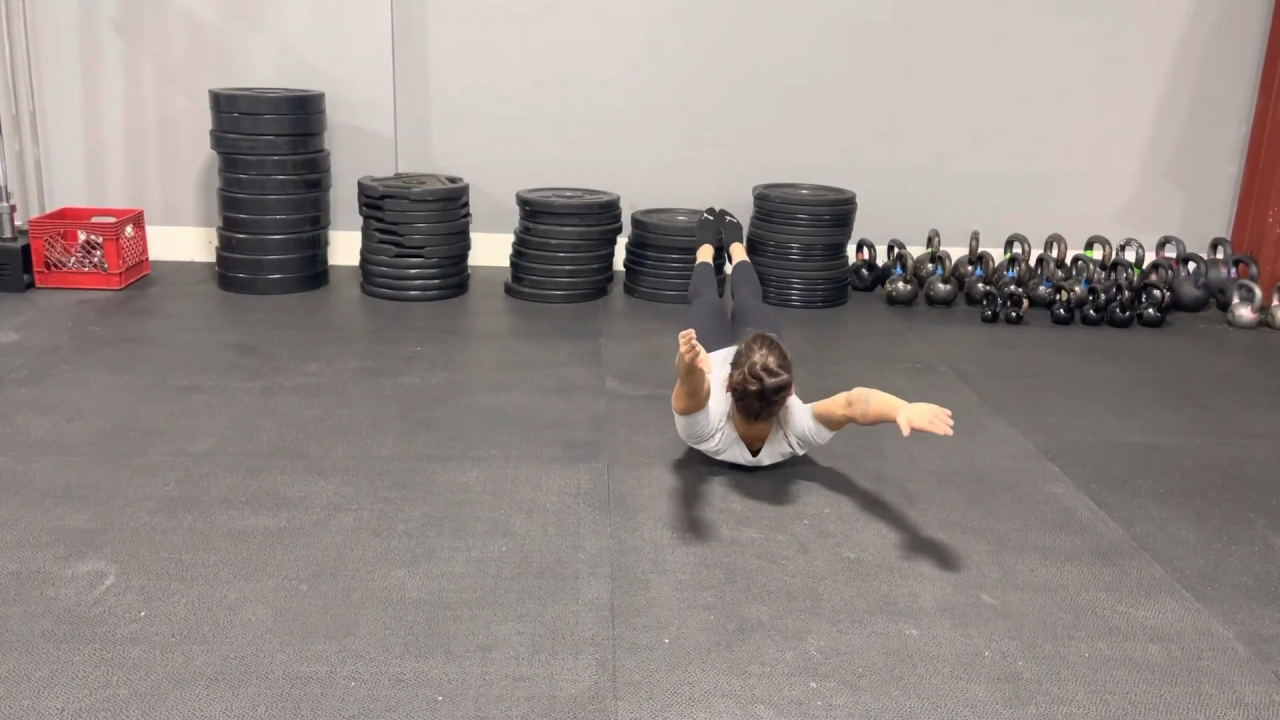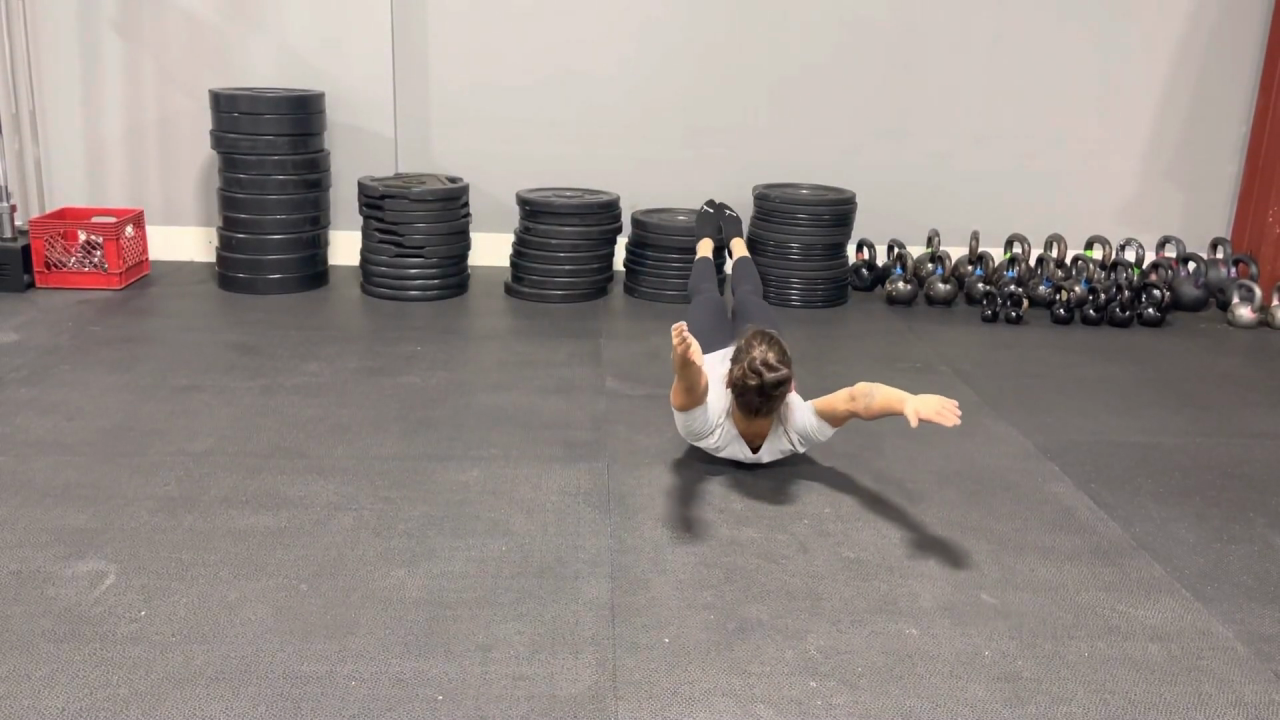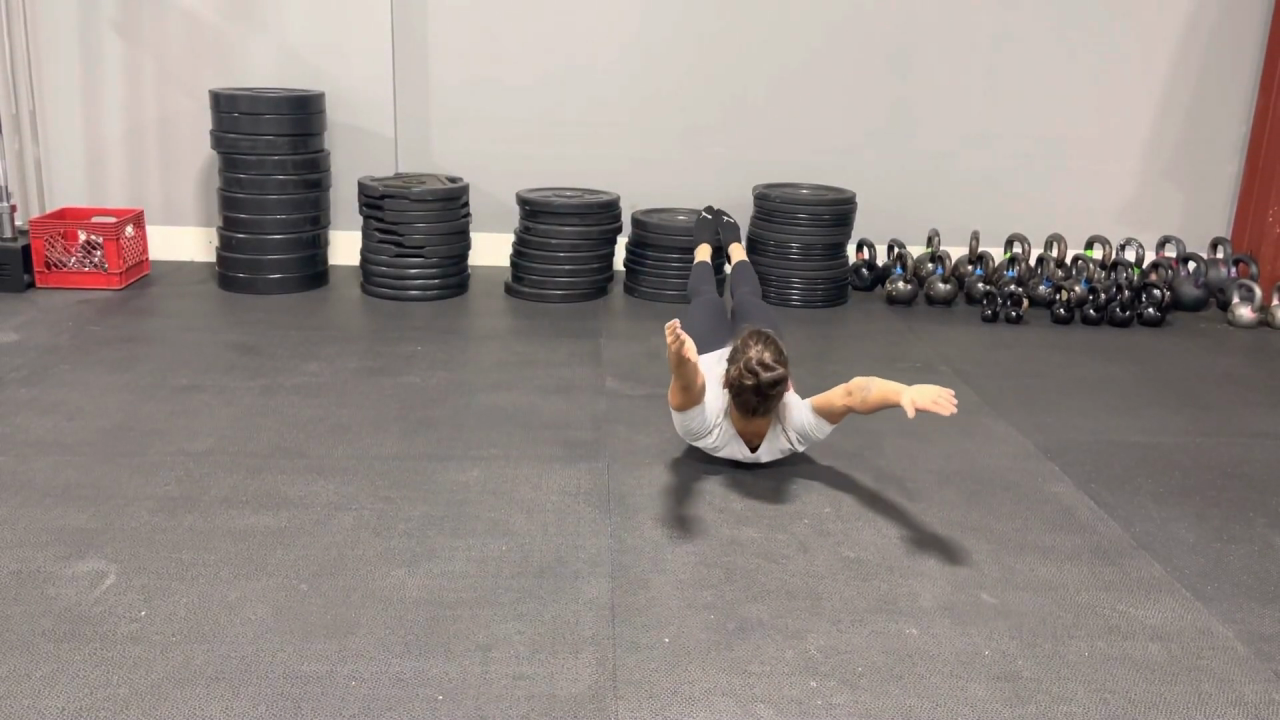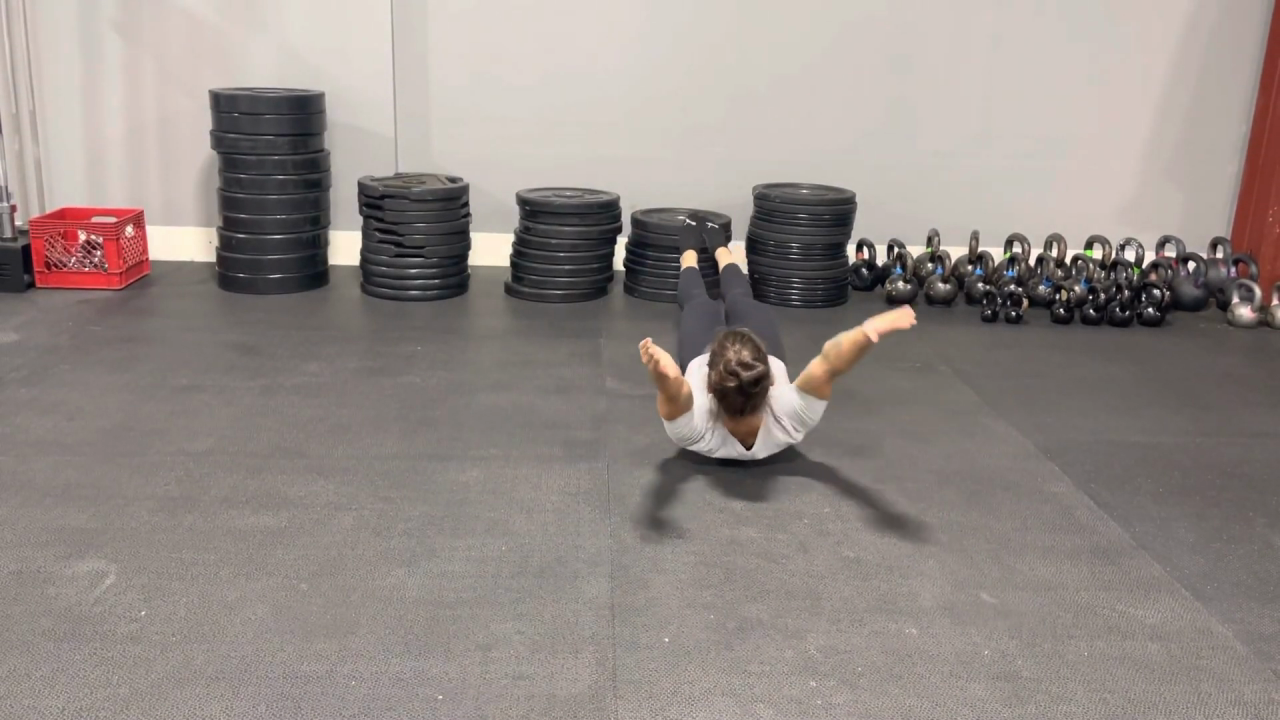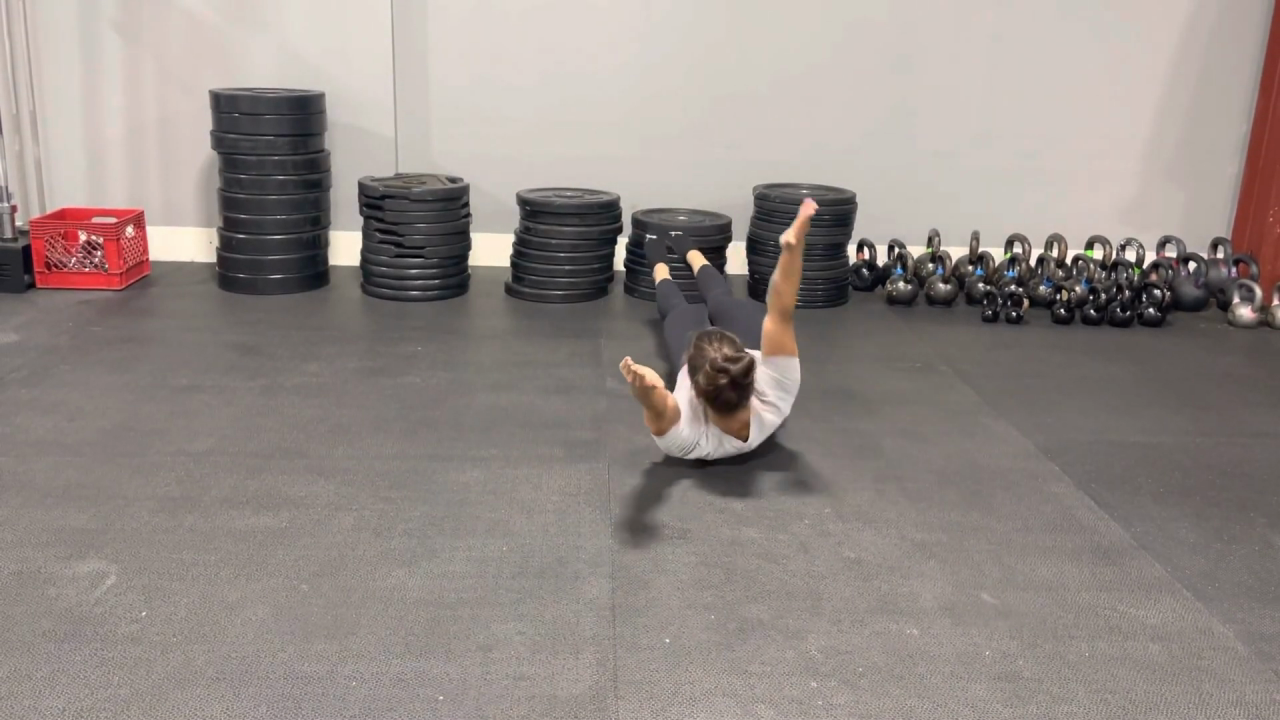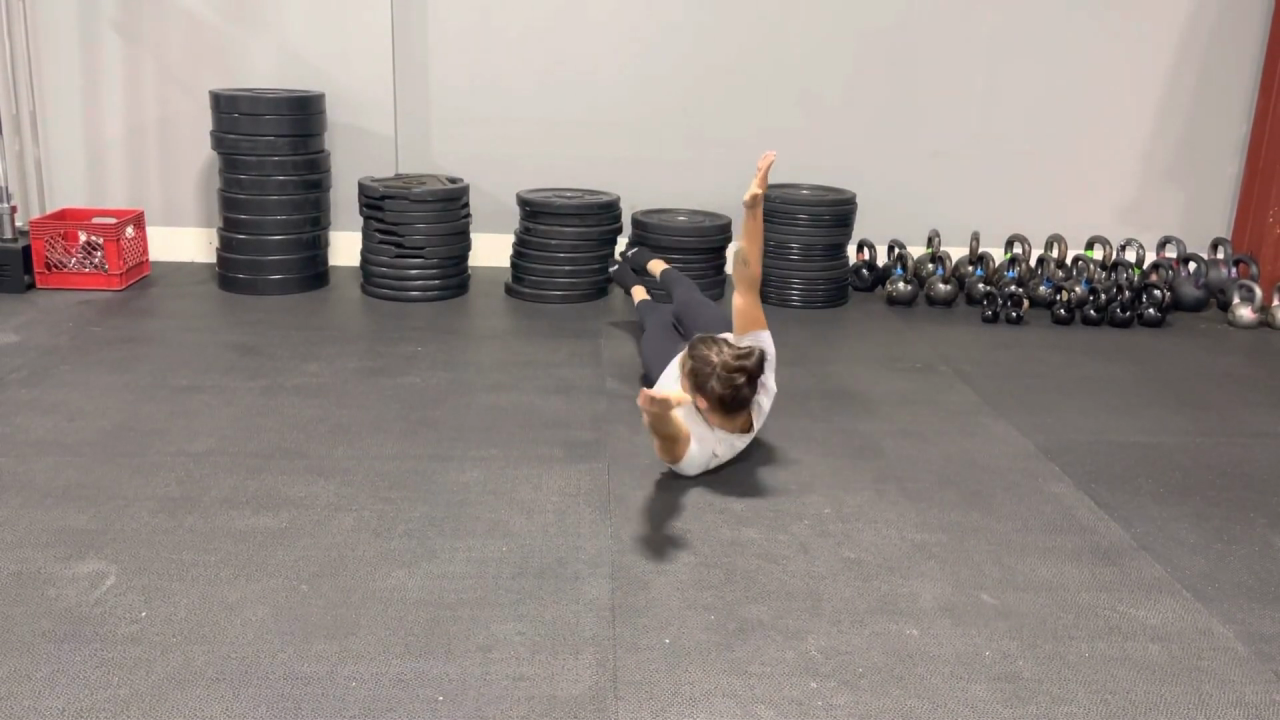
dt=0.3s
person 1, frame 1
left shoulder: (706, 430)
right shoulder: (794, 433)
left elbow: (692, 387)
right elbow: (852, 403)
left wrist: (690, 366)
right wrist: (904, 409)
left knee: (707, 301)
right knee: (748, 300)
left ankle: (707, 247)
right ankle: (734, 244)
person 1, frame 2
left shoulder: (705, 426)
right shoulder: (794, 430)
left elbow: (689, 382)
right elbow: (855, 399)
left wrist: (684, 358)
right wrist: (909, 401)
left knee: (706, 298)
right knee: (748, 298)
left ankle: (707, 240)
right ankle: (735, 239)
person 1, frame 3
left shoulder: (704, 428)
right shoulder: (793, 431)
left elbow: (687, 382)
right elbow: (851, 395)
left wrist: (680, 359)
right wrist: (907, 391)
left knee: (706, 300)
right knee: (748, 299)
left ankle: (705, 245)
right ankle: (733, 243)
person 1, frame 4
left shoulder: (695, 431)
right shoulder: (785, 423)
left elbow: (673, 391)
right elbow: (829, 364)
left wrist: (661, 373)
right wrist: (869, 331)
left knee: (698, 304)
right knee: (742, 302)
left ankle: (690, 251)
right ankle: (719, 247)
person 1, frame 5
left shoulder: (688, 439)
right shoulder: (772, 405)
right elbow: (781, 316)
right wrist: (792, 249)
left knee: (684, 314)
right knee: (722, 300)
left ankle: (659, 265)
right ankle: (689, 251)
person 1, frame 6
right shoulder: (759, 383)
right elbow: (747, 289)
left knee: (658, 319)
right knee: (687, 300)
left ankle: (636, 291)
right ankle: (647, 262)
